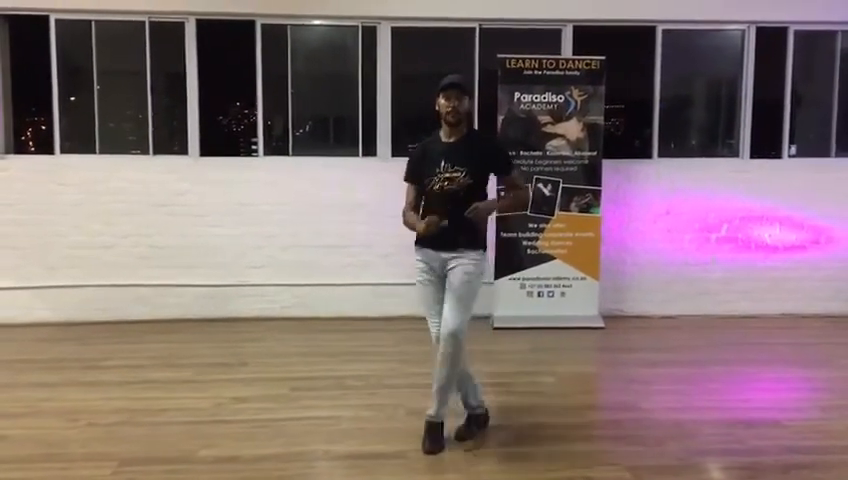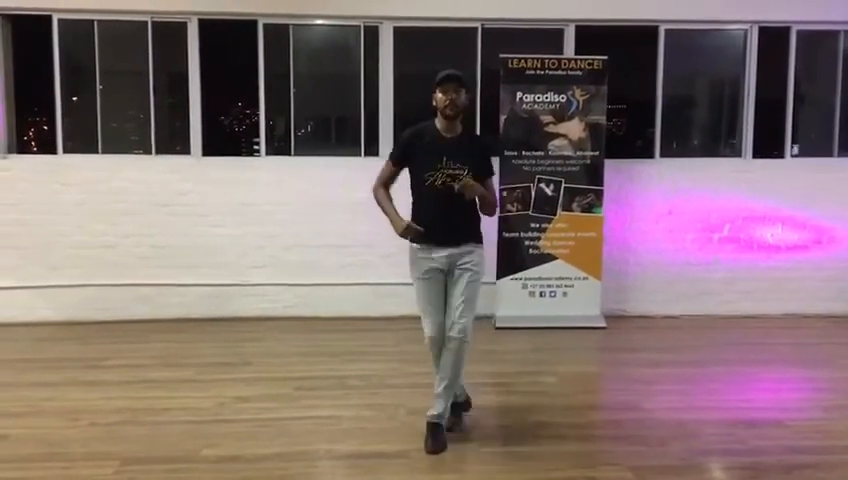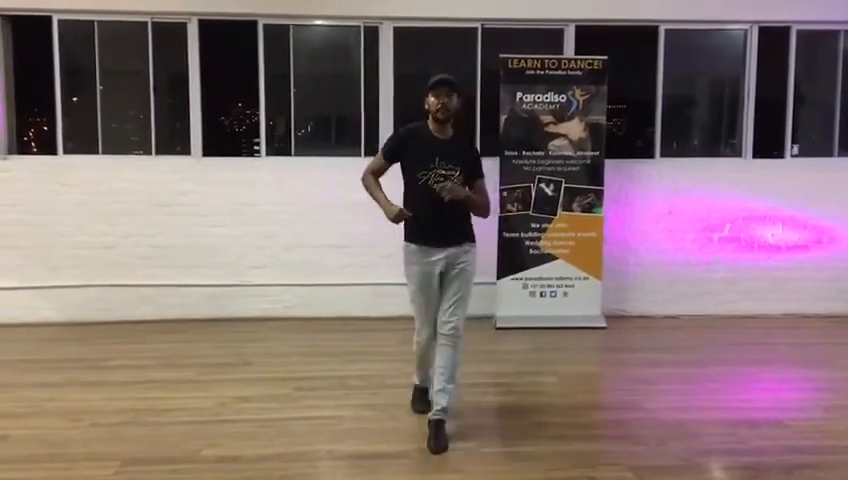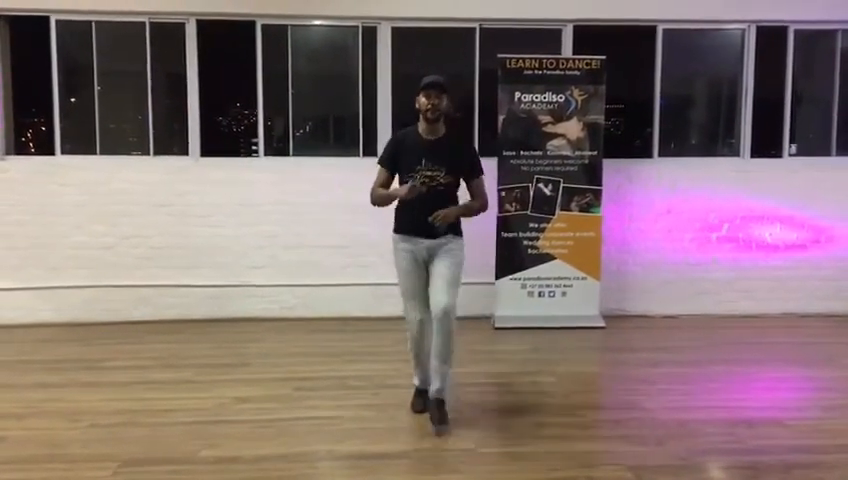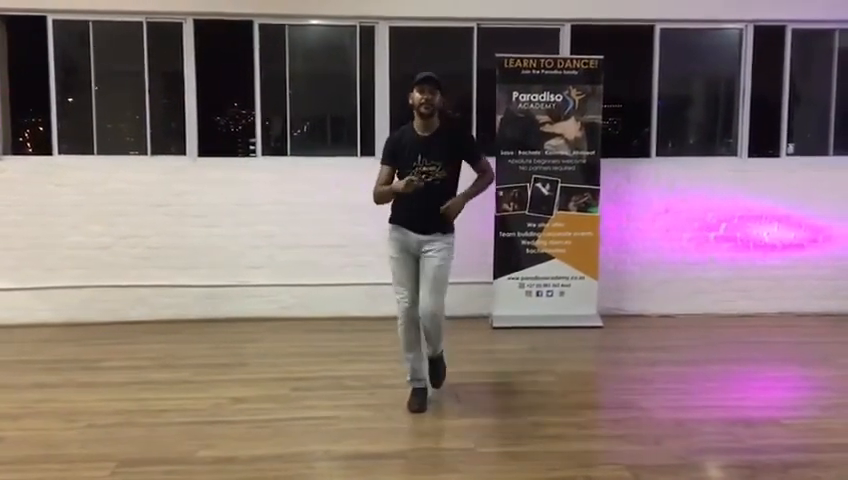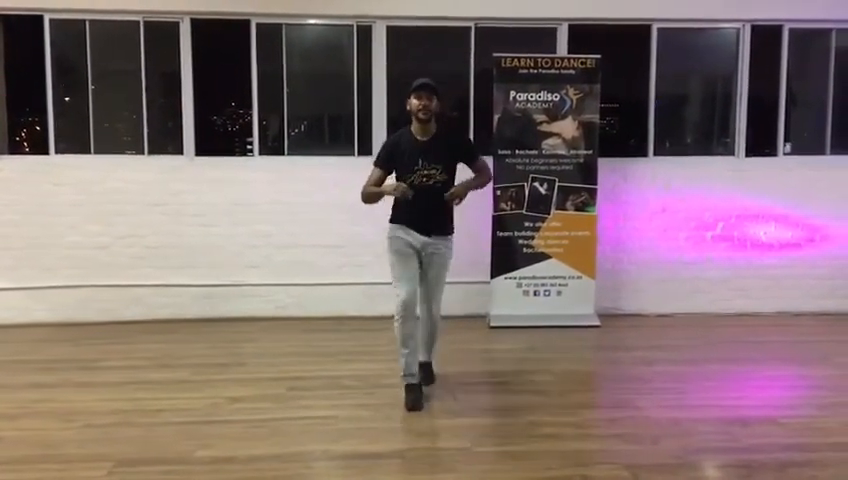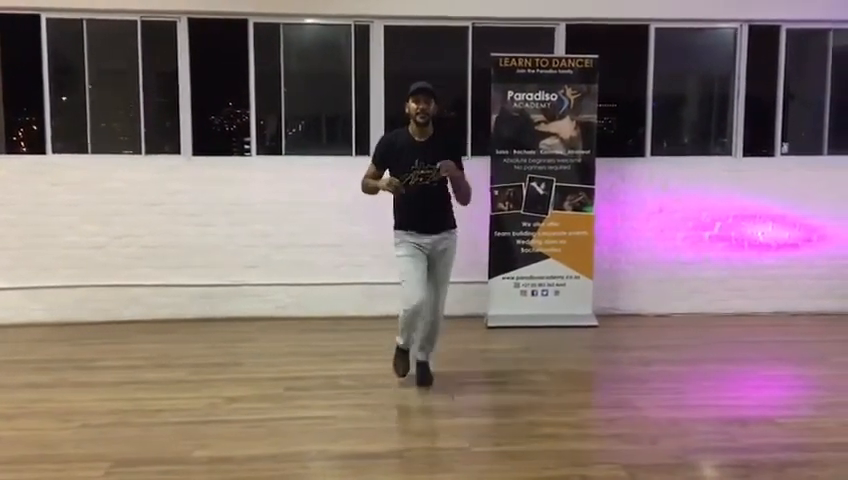
dt=0.2s
person 1, frame 1
left shoulder: (487, 147)
right shoulder: (422, 151)
left elbow: (520, 192)
right elbow: (409, 208)
left wrist: (492, 205)
right wrist: (419, 224)
left hip: (468, 255)
right hip: (427, 254)
left knee: (453, 332)
right knee: (440, 337)
left ankle: (435, 418)
right ankle: (475, 409)
person 1, frame 2
left shoulder: (478, 147)
right shoulder: (415, 138)
left elbow: (492, 208)
right elbow: (380, 185)
left wrist: (479, 191)
right wrist: (395, 220)
left hip: (469, 251)
right hip: (425, 250)
left knee: (459, 332)
right knee: (435, 332)
left ankle: (437, 416)
right ankle: (456, 395)
person 1, frame 3
left shoulder: (467, 150)
right shoulder: (407, 137)
left elbow: (485, 208)
right elbow: (368, 175)
left wrist: (461, 194)
right wrist: (386, 205)
left hip: (461, 251)
right hip: (419, 251)
left knee: (450, 330)
right knee: (425, 331)
left ankle: (438, 418)
right ankle: (422, 383)
person 1, frame 4
left shoulder: (461, 148)
right shoulder: (399, 143)
left elbow: (481, 201)
right elbow: (374, 196)
left wrist: (454, 212)
right wrist: (396, 193)
left hip: (446, 242)
right hip: (407, 241)
left knee: (443, 310)
right knee: (415, 319)
left ankle: (439, 394)
right ankle: (421, 385)
person 1, frame 5
left shoulder: (457, 138)
right shoulder: (398, 139)
left elbow: (487, 174)
right elbow: (378, 195)
left wrist: (464, 198)
right wrist: (398, 187)
left hip: (439, 237)
right hip: (401, 235)
left knee: (431, 310)
right knee: (406, 310)
left ankle: (434, 354)
right ankle: (417, 383)
person 1, frame 6
left shoulder: (454, 142)
right shoulder: (395, 143)
left elbow: (486, 173)
right elbow: (366, 194)
left wrist: (467, 186)
right wrist: (388, 190)
left hip: (439, 237)
right hip: (403, 234)
left knee: (430, 308)
right knee: (405, 302)
left ankle: (425, 361)
right ankle: (411, 379)
person 1, frame 7
left shoulder: (449, 145)
right shoulder: (391, 142)
left elbow: (465, 199)
right elbow: (365, 183)
left wrist: (456, 175)
right wrist: (381, 184)
left hip: (444, 236)
right hip: (408, 236)
left knee: (436, 307)
right knee: (416, 301)
left ankle: (423, 358)
right ankle: (403, 344)
